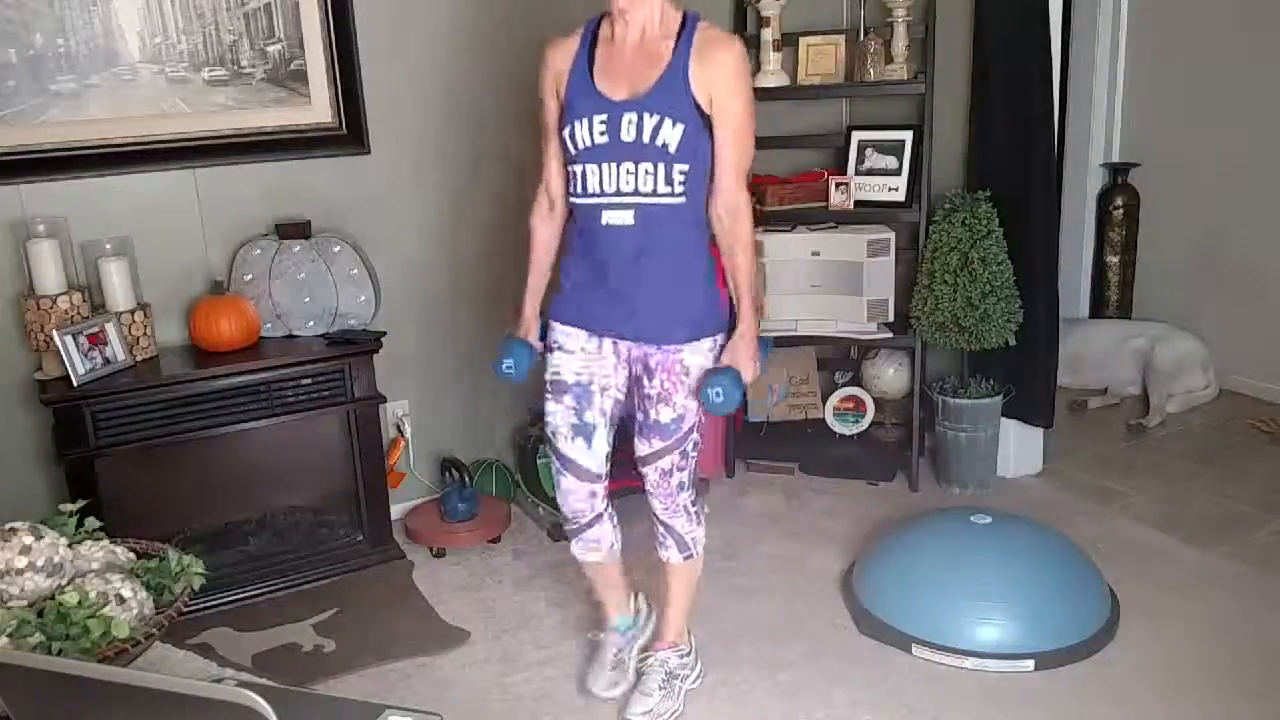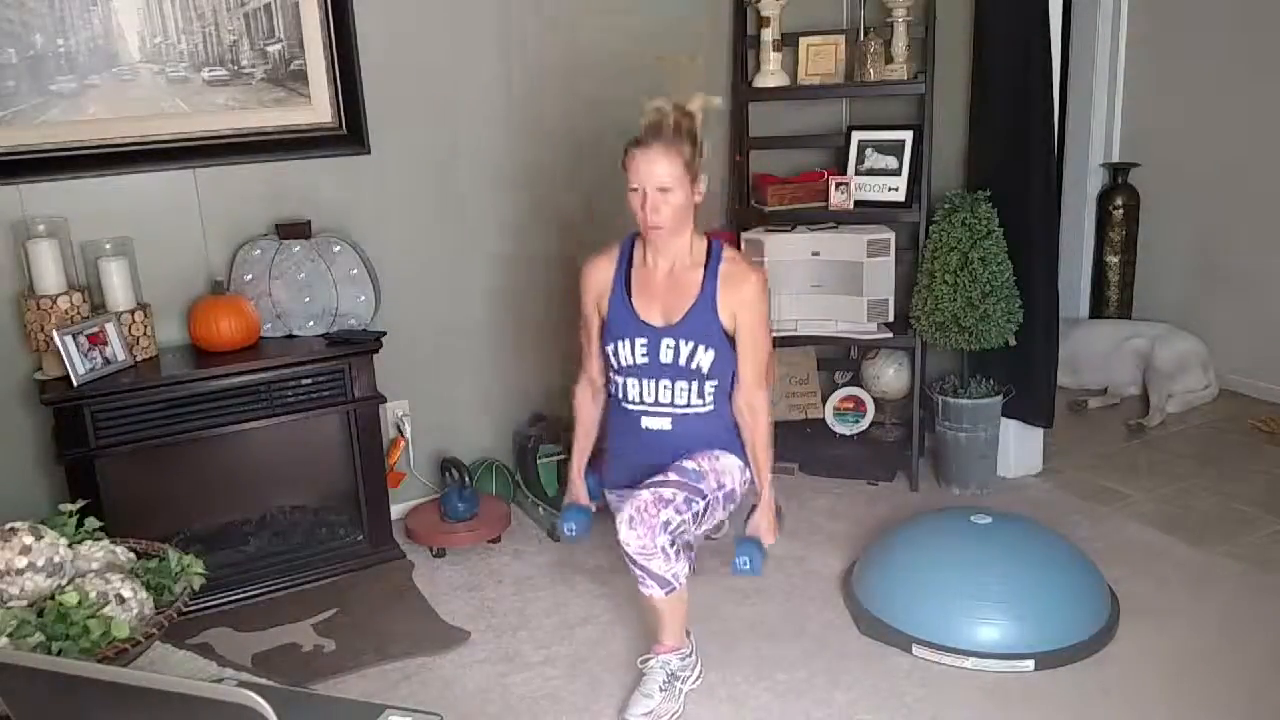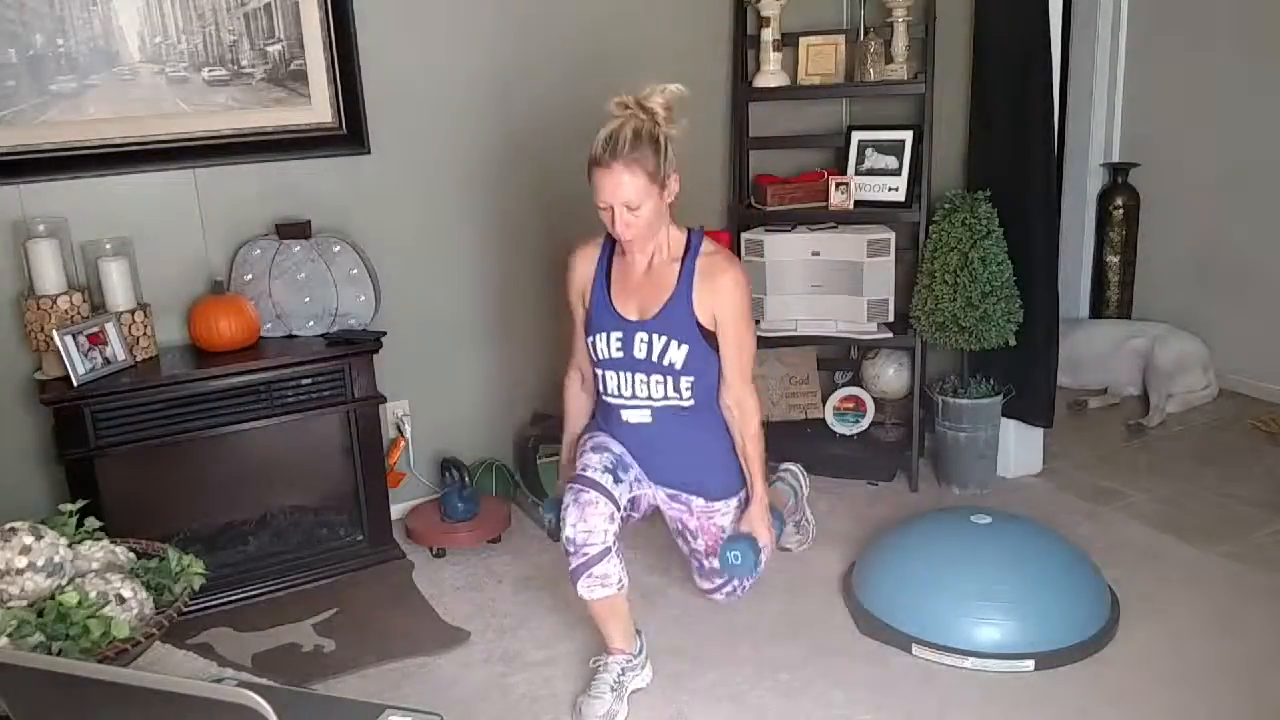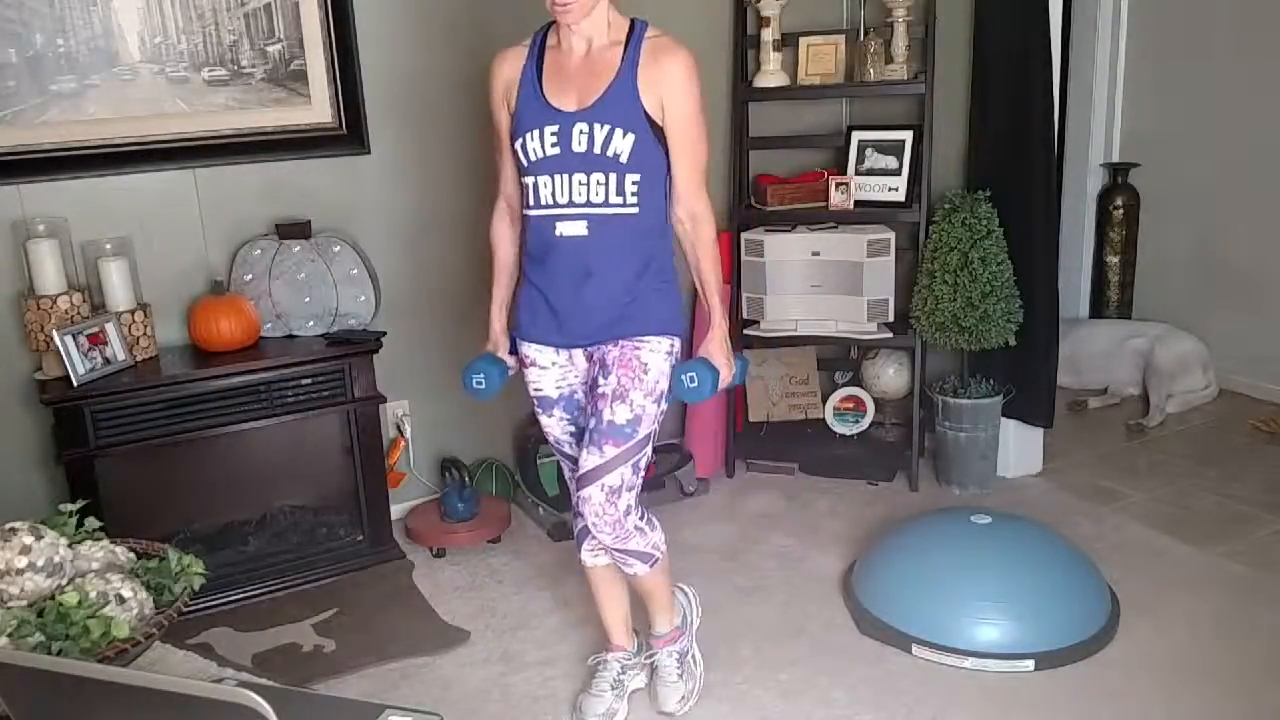
dt=1s
person 1, frame 1
right shoulder: (564, 57)
left elbow: (729, 203)
right elbow: (553, 198)
left wrist: (747, 329)
right wrist: (527, 310)
left hip: (678, 321)
right hip: (582, 318)
left knee: (667, 483)
right knee: (575, 487)
left ankle: (673, 650)
right ankle: (621, 618)
person 1, frame 2
left shoulder: (735, 279)
right shoulder: (602, 272)
left elbow: (752, 393)
right elbow: (591, 379)
left wrist: (765, 496)
right wrist: (576, 473)
left hip: (712, 453)
right hip: (632, 456)
left knee: (644, 527)
left ankle: (674, 655)
right ankle: (699, 520)
person 1, frame 3
left shoulder: (716, 275)
right shoulder: (586, 266)
left elbow: (738, 392)
right elbow: (582, 372)
left wrist: (757, 498)
right wrist: (566, 460)
left hip: (699, 460)
right hip: (617, 443)
left knee: (720, 579)
right knee: (582, 525)
left ankle: (785, 489)
right ankle: (623, 657)
person 1, frame 4
left shoulder: (661, 63)
right shoulder: (513, 70)
left elbow: (691, 207)
right elbow: (511, 206)
left wrist: (717, 325)
right wrist: (498, 317)
left hip: (637, 324)
right hip: (547, 326)
left knee: (607, 504)
right knee: (589, 498)
left ankle: (672, 622)
right ankle: (621, 653)
